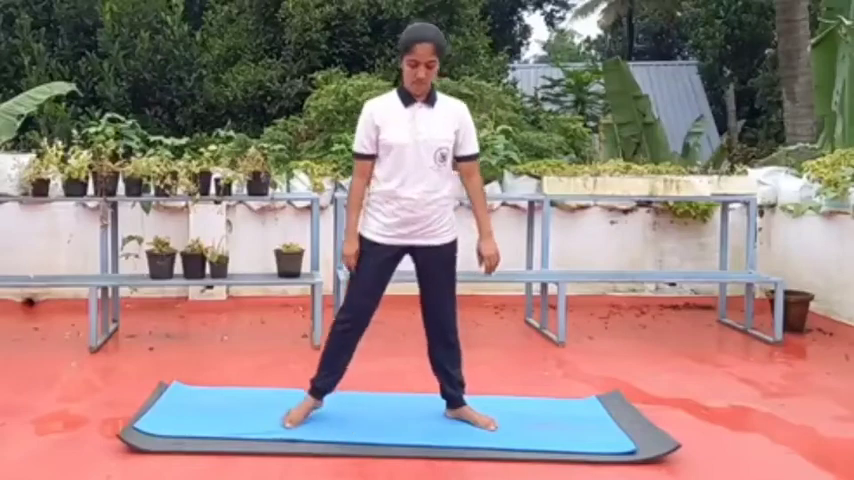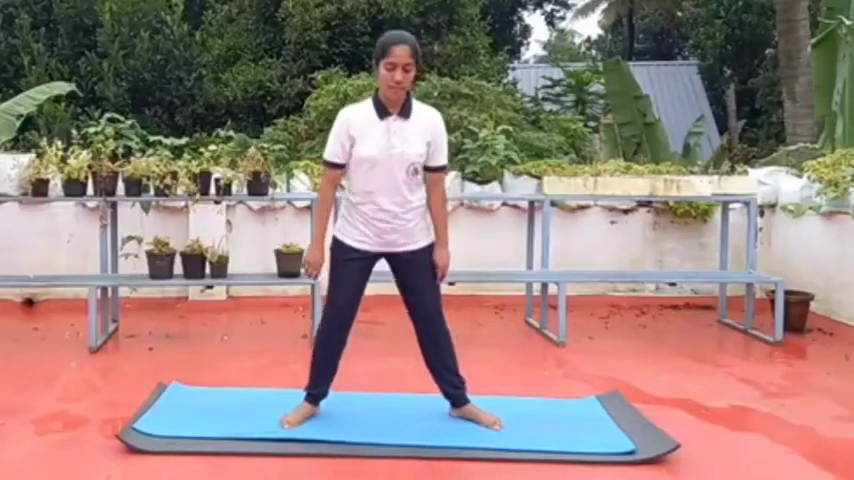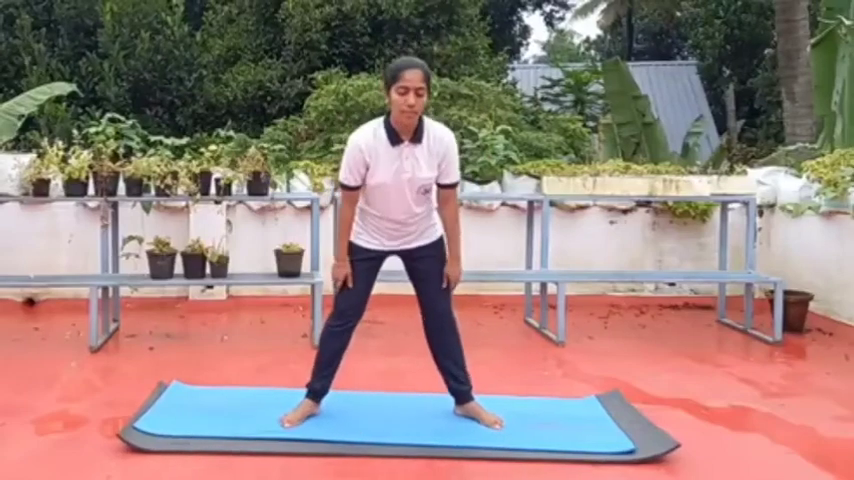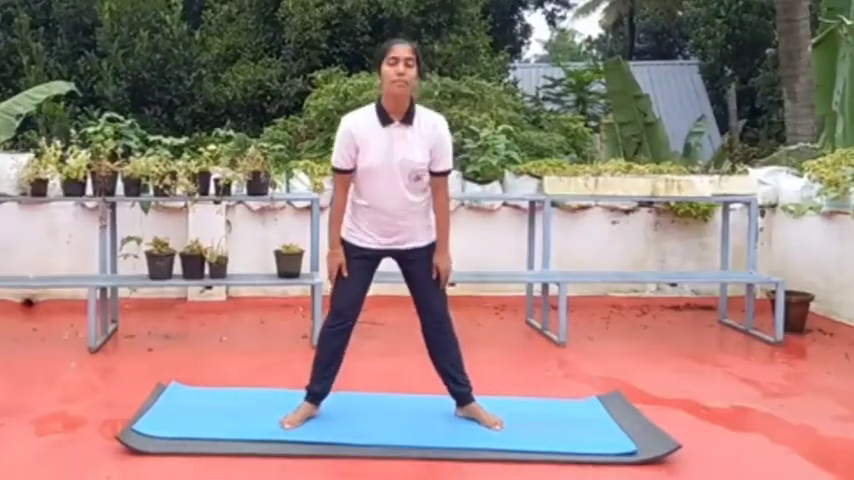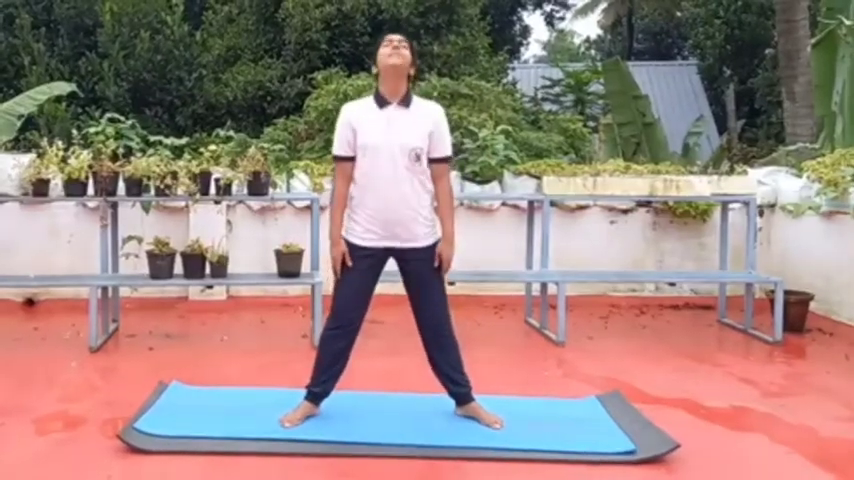
dt=0.4s
person 1, frame 1
left shoulder: (455, 111)
right shoulder: (376, 109)
left elbow: (471, 176)
right elbow: (361, 176)
left wrist: (486, 236)
right wrist: (351, 235)
left hip: (436, 236)
right hip: (381, 233)
left knee: (442, 320)
right knee: (354, 313)
left ankle: (456, 401)
right ankle: (315, 395)
person 1, frame 2
left shoulder: (430, 120)
right shoulder: (350, 118)
left elbow: (435, 186)
right elbow: (329, 183)
left wrist: (442, 245)
right wrist: (317, 243)
left hip: (412, 241)
right hip: (356, 240)
left knee: (431, 320)
right knee: (336, 320)
left ankle: (460, 401)
right ankle: (312, 400)
person 1, frame 3
left shoulder: (442, 139)
right shoulder: (363, 141)
left elbow: (448, 202)
right elbow: (348, 202)
left wrist: (454, 258)
right wrist: (341, 258)
left hip: (423, 240)
right hip: (367, 240)
left knee: (441, 317)
right knee: (343, 316)
left ankle: (465, 399)
right ankle: (313, 398)
person 1, frame 4
left shoulder: (434, 126)
right shoulder: (354, 125)
left elbow: (440, 192)
right elbow: (341, 189)
left wrist: (442, 249)
right wrist: (334, 247)
left hip: (417, 241)
right hip: (361, 240)
left knee: (437, 319)
right knee: (340, 318)
left ankle: (466, 401)
right ankle: (312, 401)
person 1, frame 5
left shoulder: (431, 114)
right shoulder: (353, 113)
left elbow: (441, 179)
right elbow: (342, 179)
left wrist: (448, 237)
right wrist: (336, 237)
left hip: (419, 239)
right hip: (363, 238)
left knee: (435, 321)
right knee: (343, 320)
left ankle: (465, 400)
right ankle: (312, 399)
